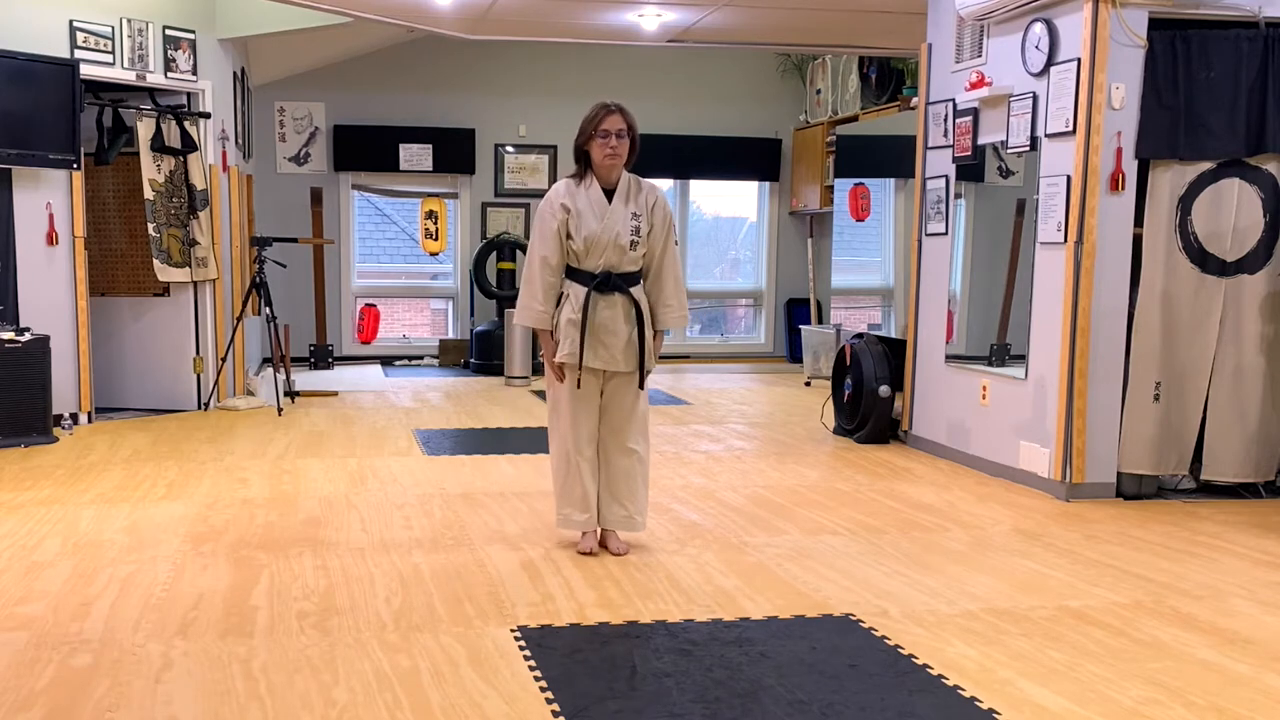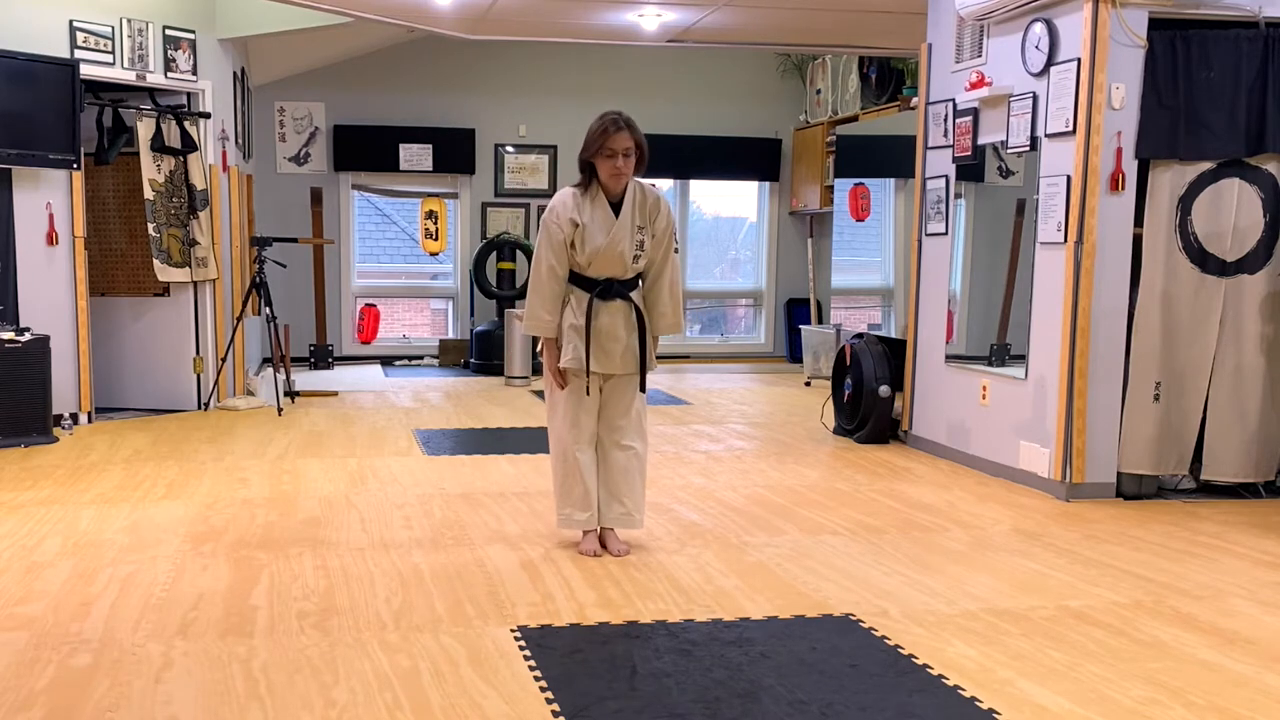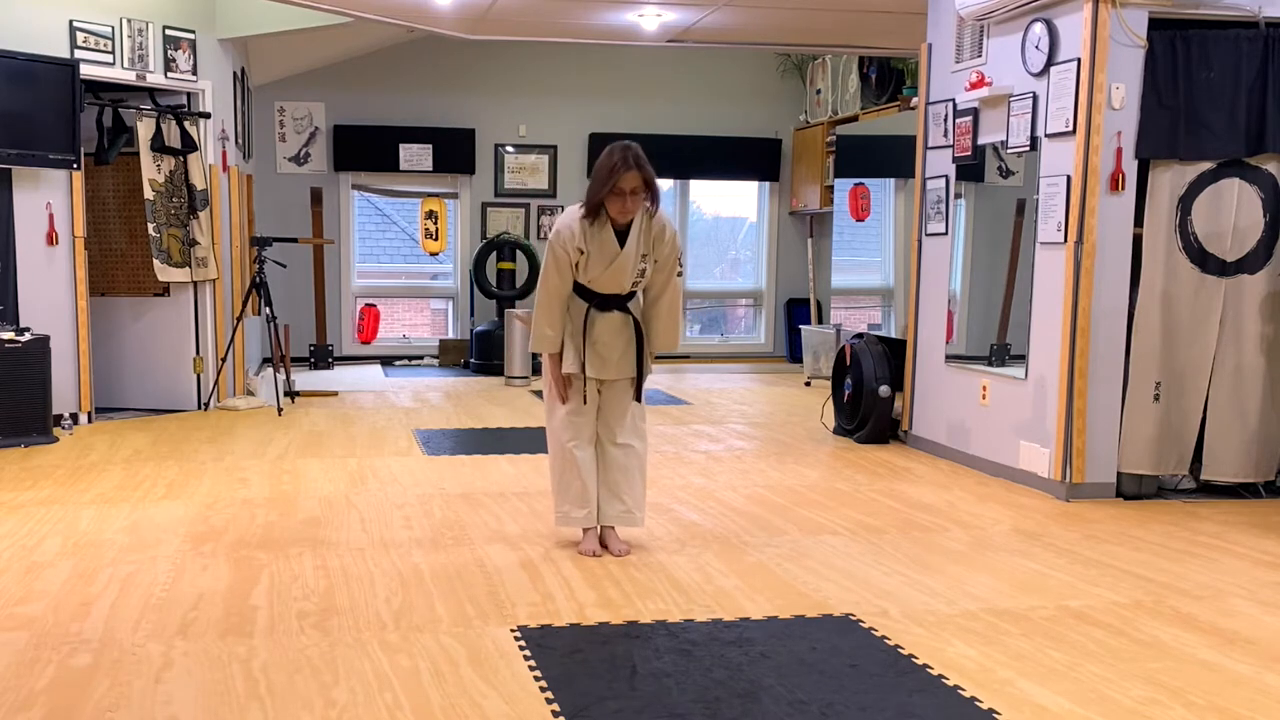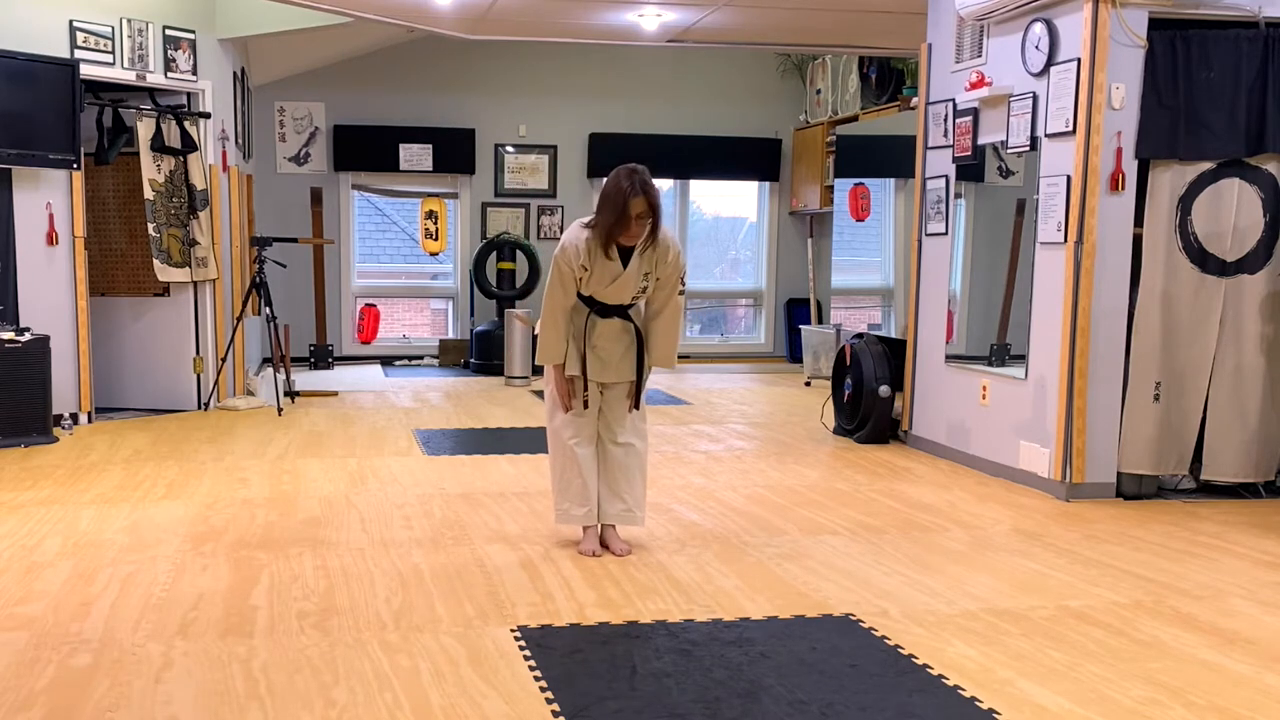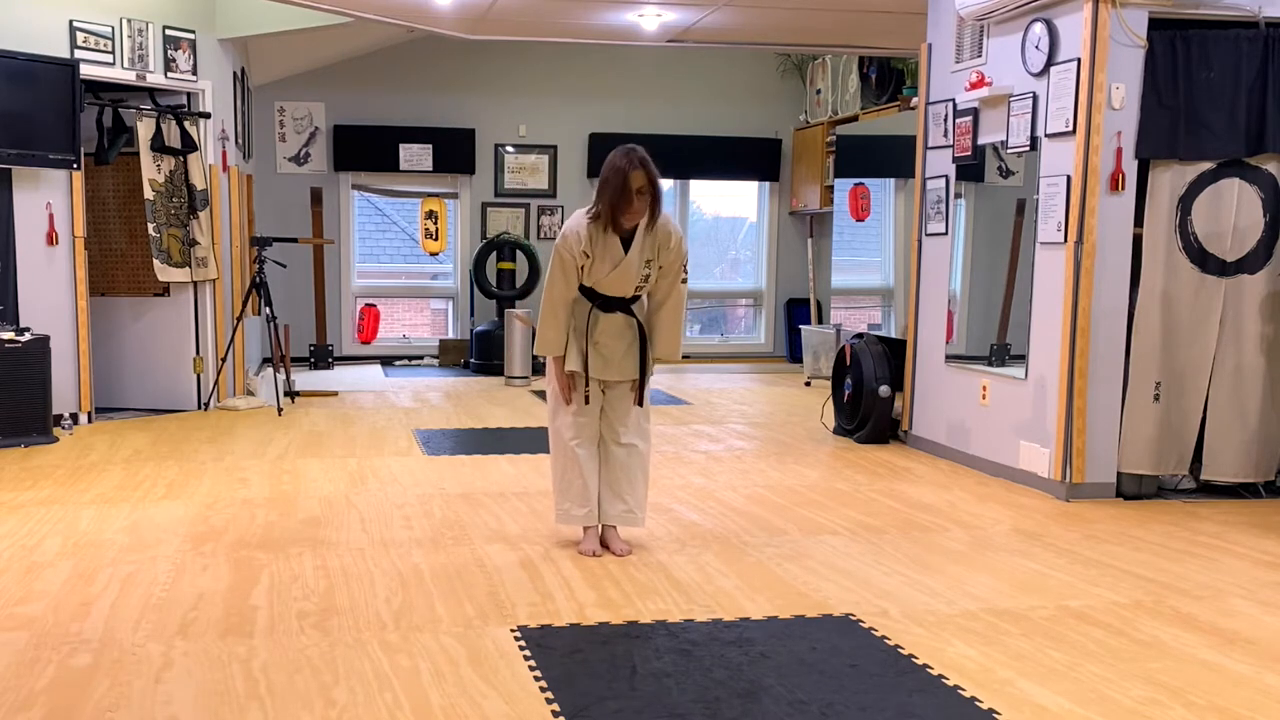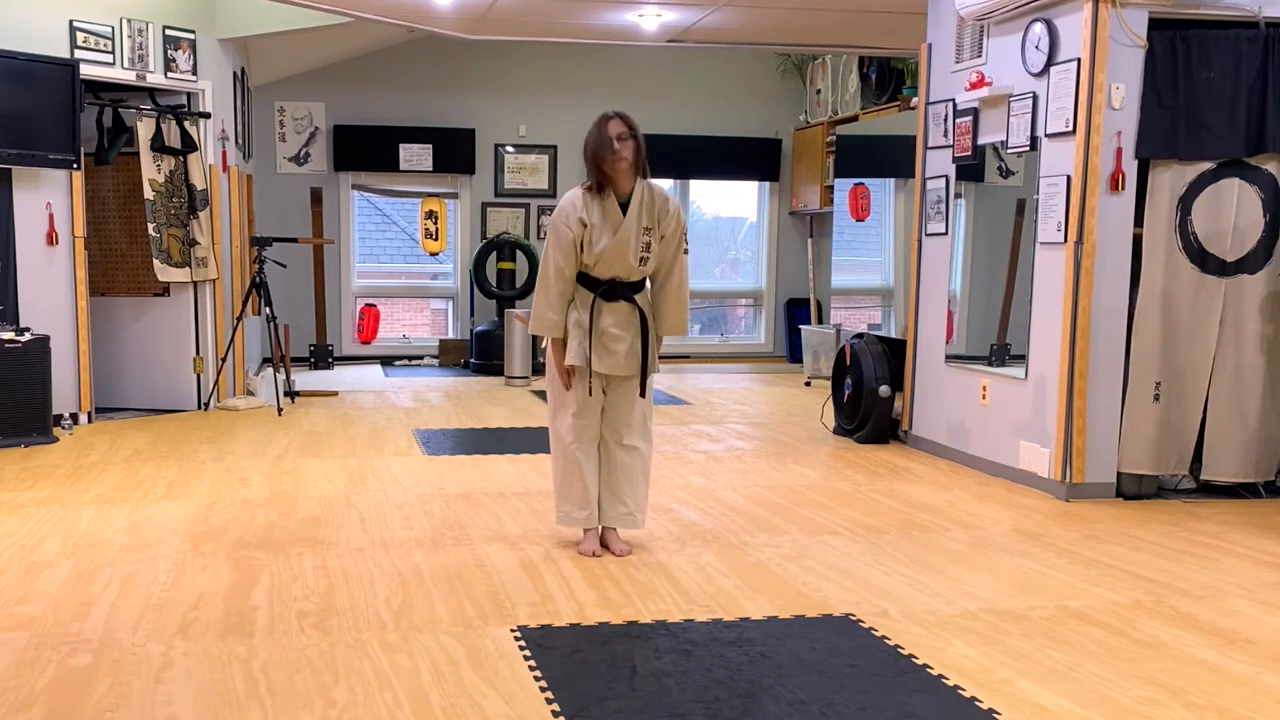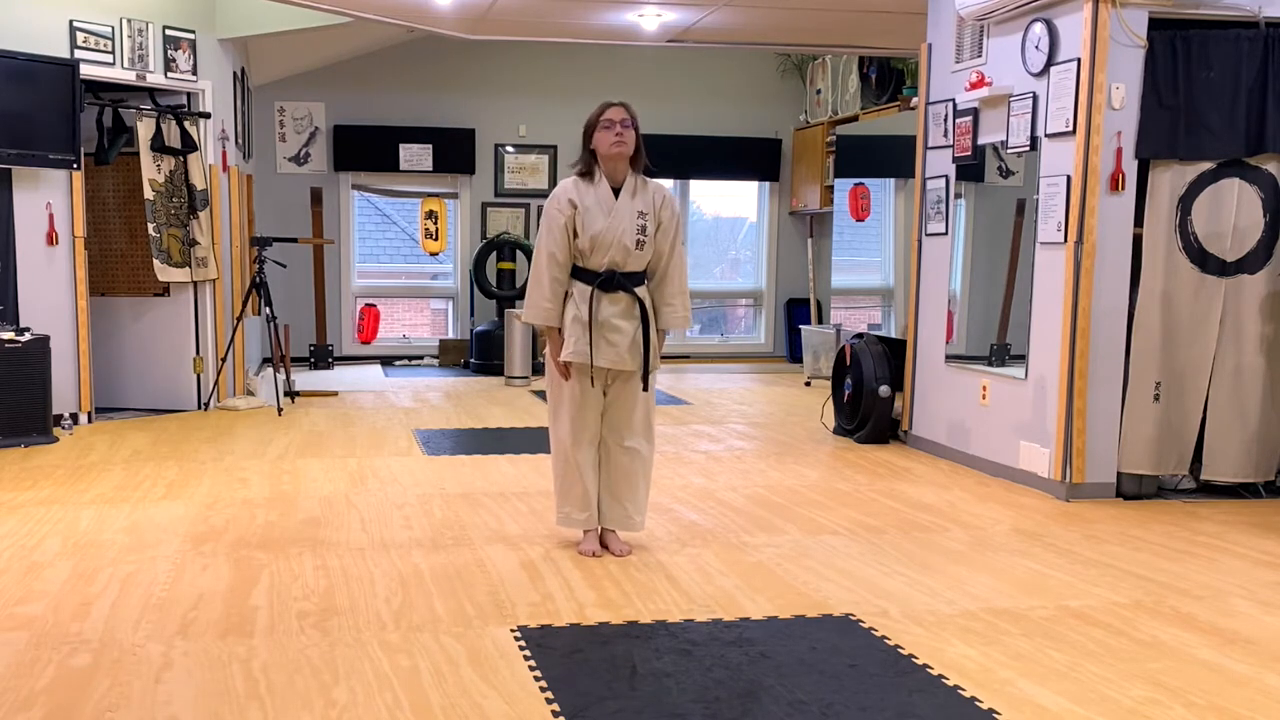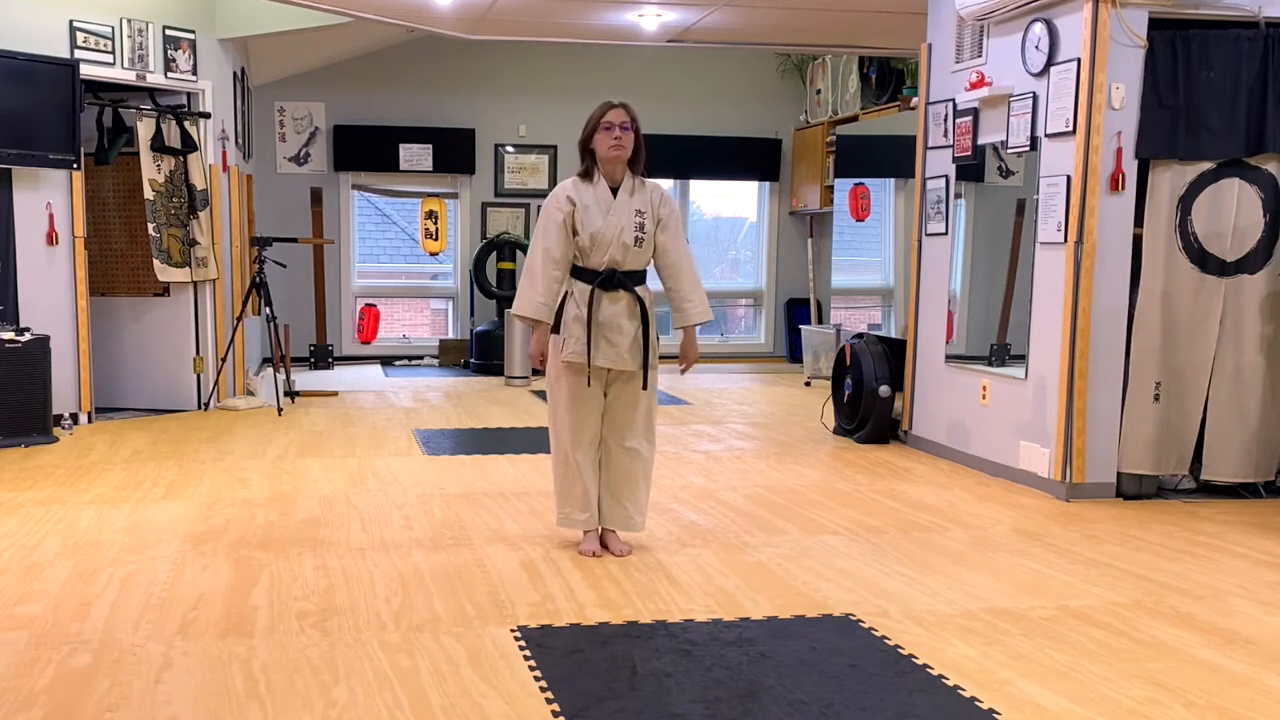
dt=0.3s
person 1, frame 1
left shoulder: (651, 199)
right shoulder: (562, 197)
left elbow: (662, 269)
right elbow: (544, 268)
left wrist: (658, 333)
right wrist: (545, 334)
left hip: (629, 321)
right hip: (576, 321)
left knee: (626, 432)
right knee: (575, 430)
left ankle: (612, 525)
right ankle: (586, 524)
person 1, frame 2
left shoulder: (654, 206)
right shoulder: (566, 206)
left elbow: (661, 275)
right elbow: (549, 277)
left wrist: (653, 337)
right wrist: (550, 341)
left hip: (627, 325)
right hip: (577, 324)
left knee: (624, 431)
right knee: (574, 430)
left ankle: (610, 524)
right ankle: (586, 524)
person 1, frame 3
left shoulder: (661, 232)
right shoulder: (571, 227)
left elbow: (661, 297)
right elbow: (553, 295)
left wrist: (647, 356)
right wrist: (554, 358)
left hip: (624, 332)
right hip: (575, 333)
left knee: (623, 430)
right knee: (573, 429)
left ankle: (610, 523)
right ankle: (587, 524)
person 1, frame 4
left shoulder: (666, 251)
right shoulder: (576, 244)
left elbow: (663, 312)
right elbow: (557, 308)
left wrist: (644, 370)
right wrist: (558, 368)
left hip: (625, 338)
right hip: (576, 336)
left knee: (624, 431)
right knee: (574, 430)
left ankle: (611, 524)
right ankle: (588, 524)
person 1, frame 5
left shoulder: (667, 236)
right shoulder: (579, 231)
left elbow: (666, 302)
right elbow: (559, 298)
left wrist: (651, 359)
right wrist: (558, 360)
left hip: (629, 334)
right hip: (580, 334)
left knee: (627, 431)
right knee: (576, 429)
left ankle: (611, 524)
right ankle: (588, 525)
person 1, frame 6
left shoulder: (664, 207)
right shoulder: (575, 206)
left elbow: (669, 279)
right elbow: (557, 277)
left wrist: (656, 340)
right wrist: (557, 342)
left hip: (632, 327)
right hip: (581, 325)
left knee: (629, 432)
right knee: (577, 430)
left ankle: (613, 525)
right ankle: (588, 525)
person 1, frame 7
left shoulder: (658, 199)
right shoulder: (569, 194)
left elbow: (668, 270)
right elbow: (550, 266)
left wrist: (661, 333)
right wrist: (552, 333)
left hip: (633, 322)
right hip: (580, 320)
left knee: (629, 433)
right knee: (578, 431)
left ankle: (613, 525)
right ankle: (587, 525)
person 1, frame 8
left shoulder: (656, 199)
right shoulder: (568, 195)
left elbow: (677, 264)
right elbow: (546, 262)
left wrist: (688, 330)
right wrist: (540, 329)
left hip: (632, 320)
right hip: (579, 319)
left knee: (629, 433)
right knee: (577, 432)
left ankle: (613, 525)
right ankle: (587, 526)
